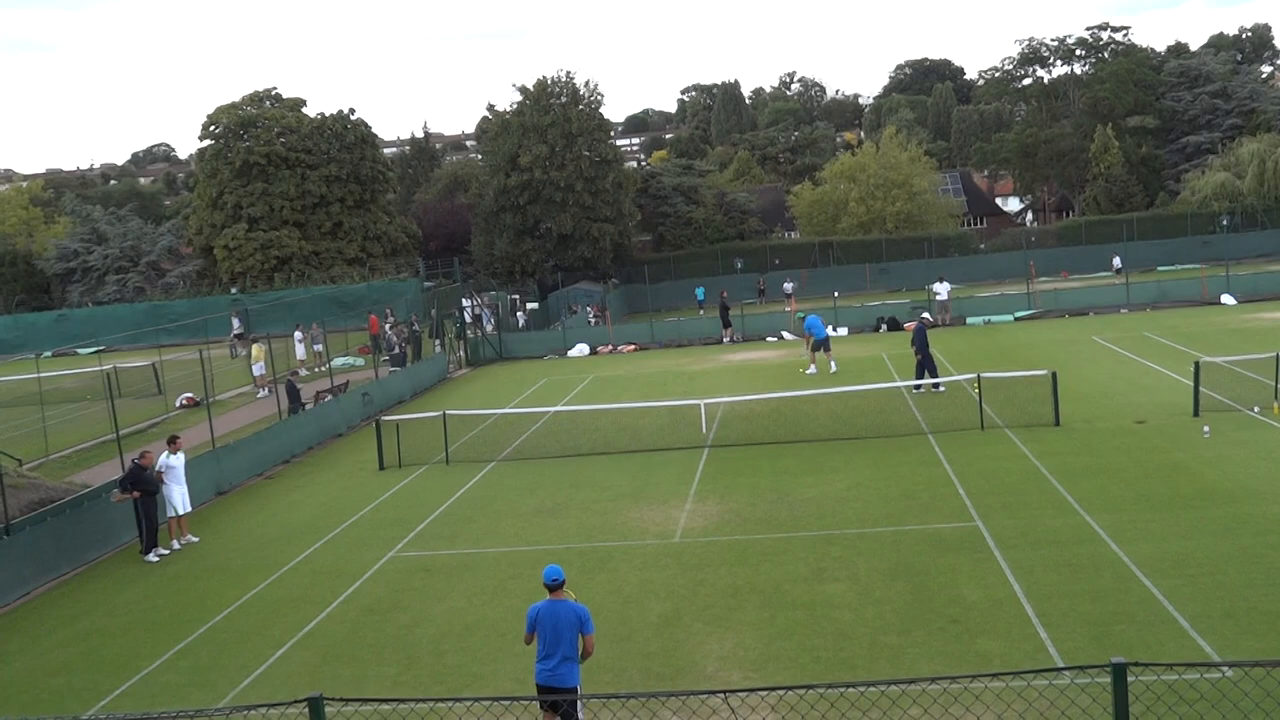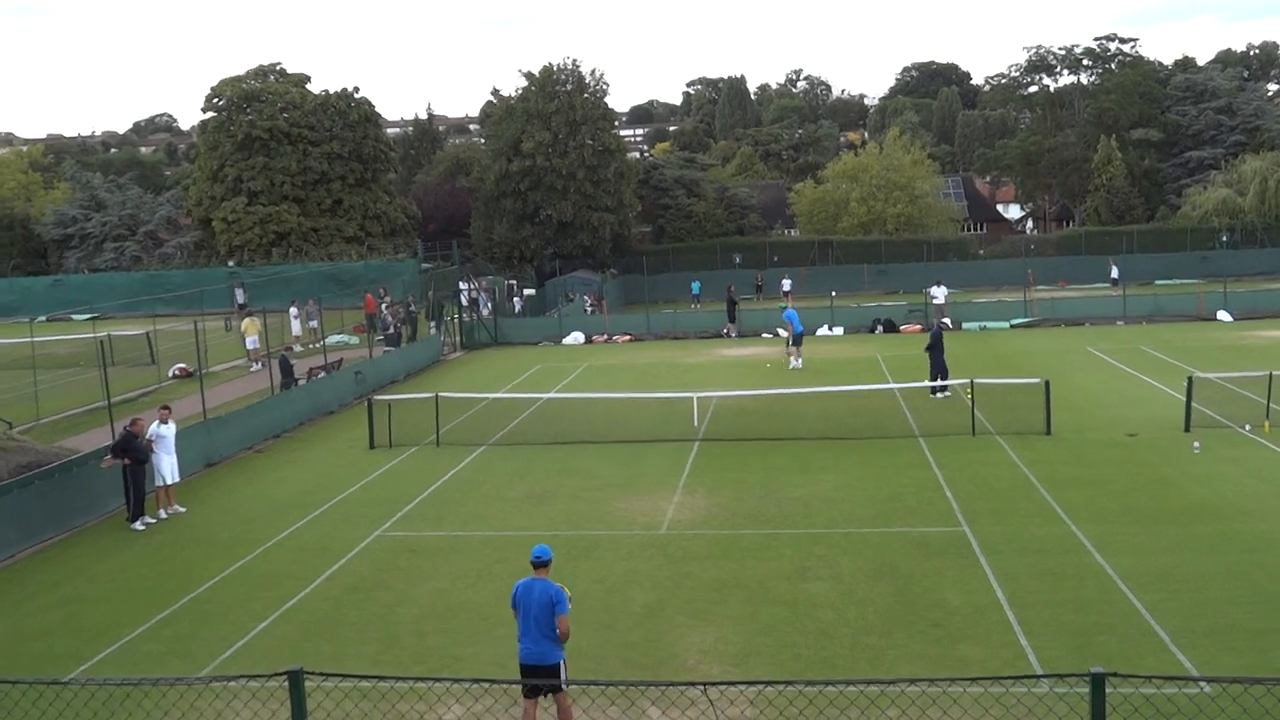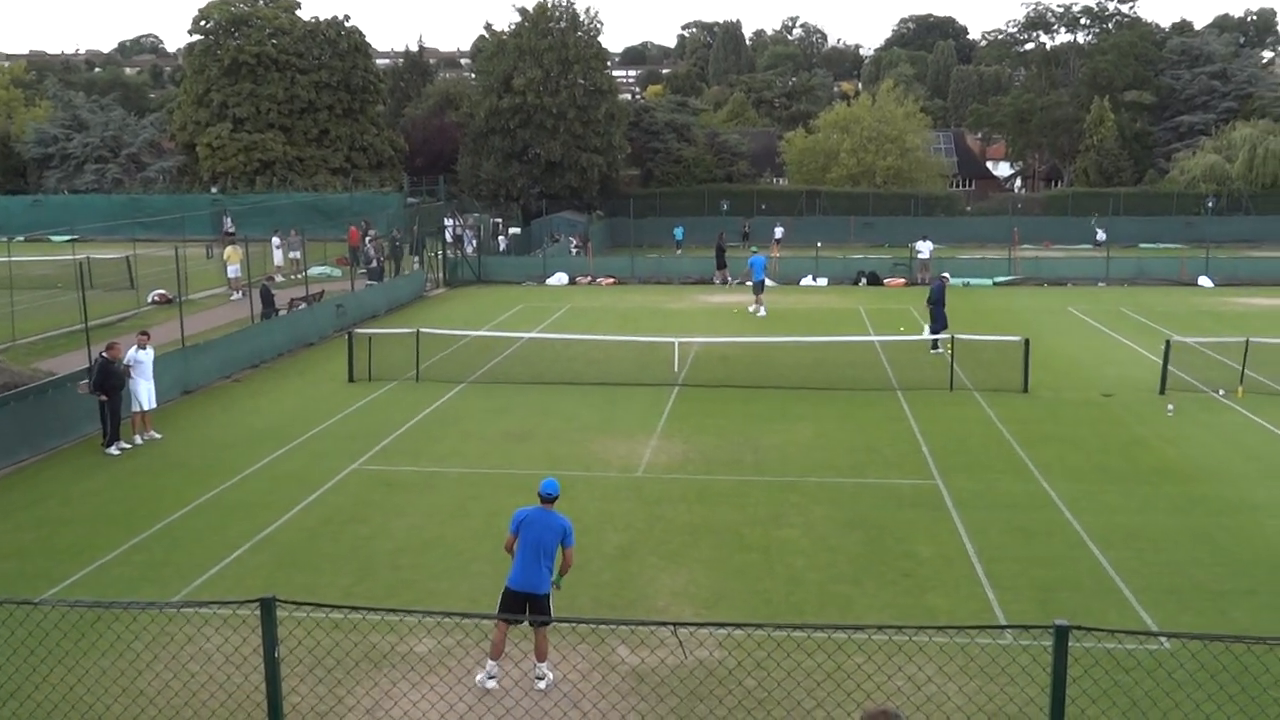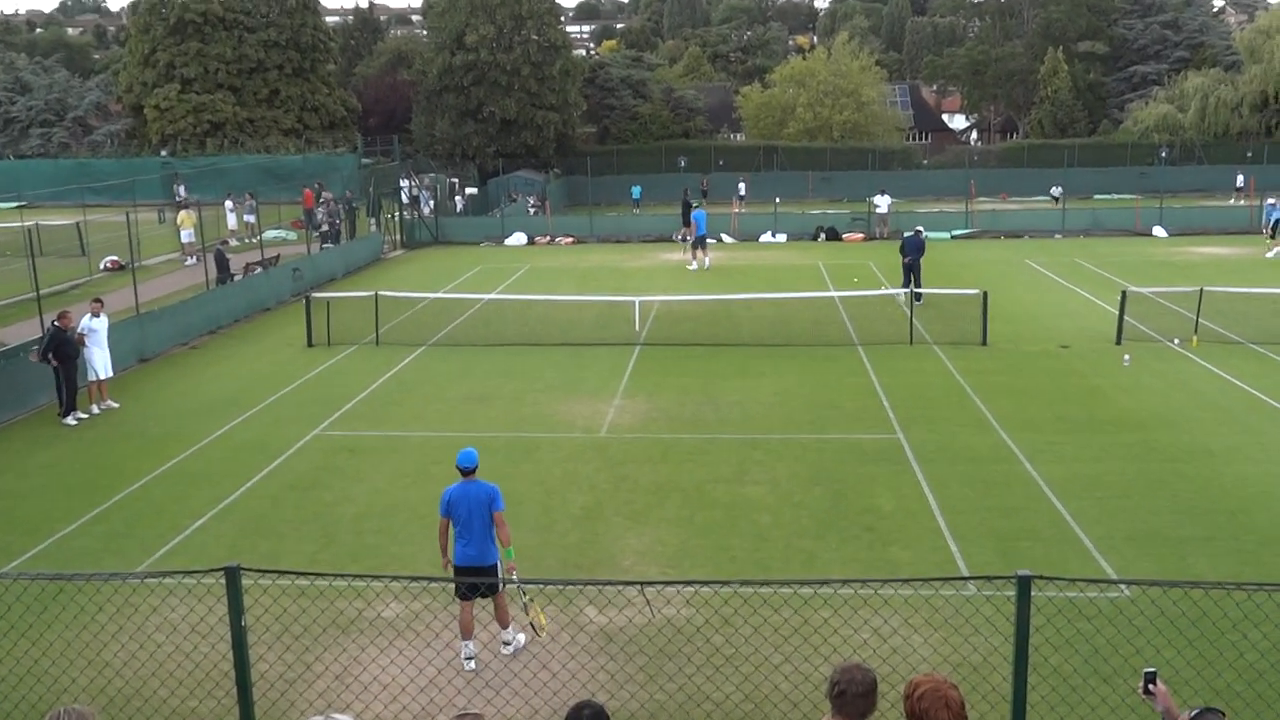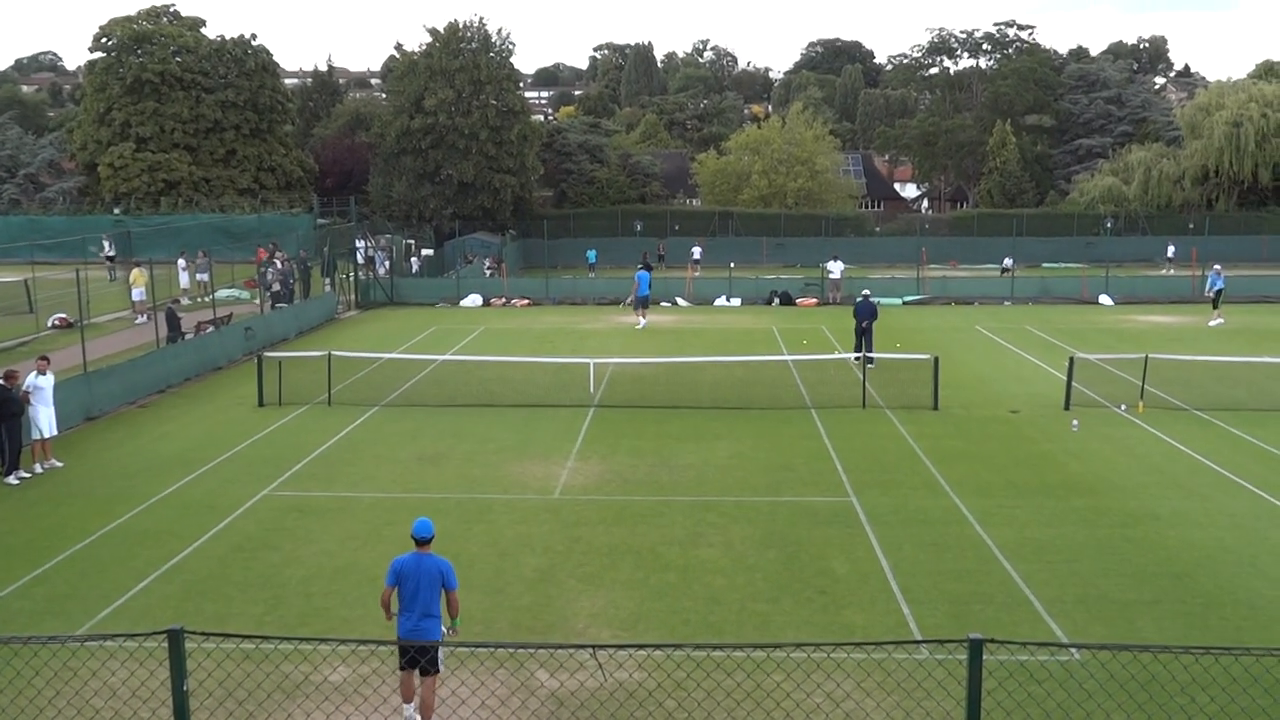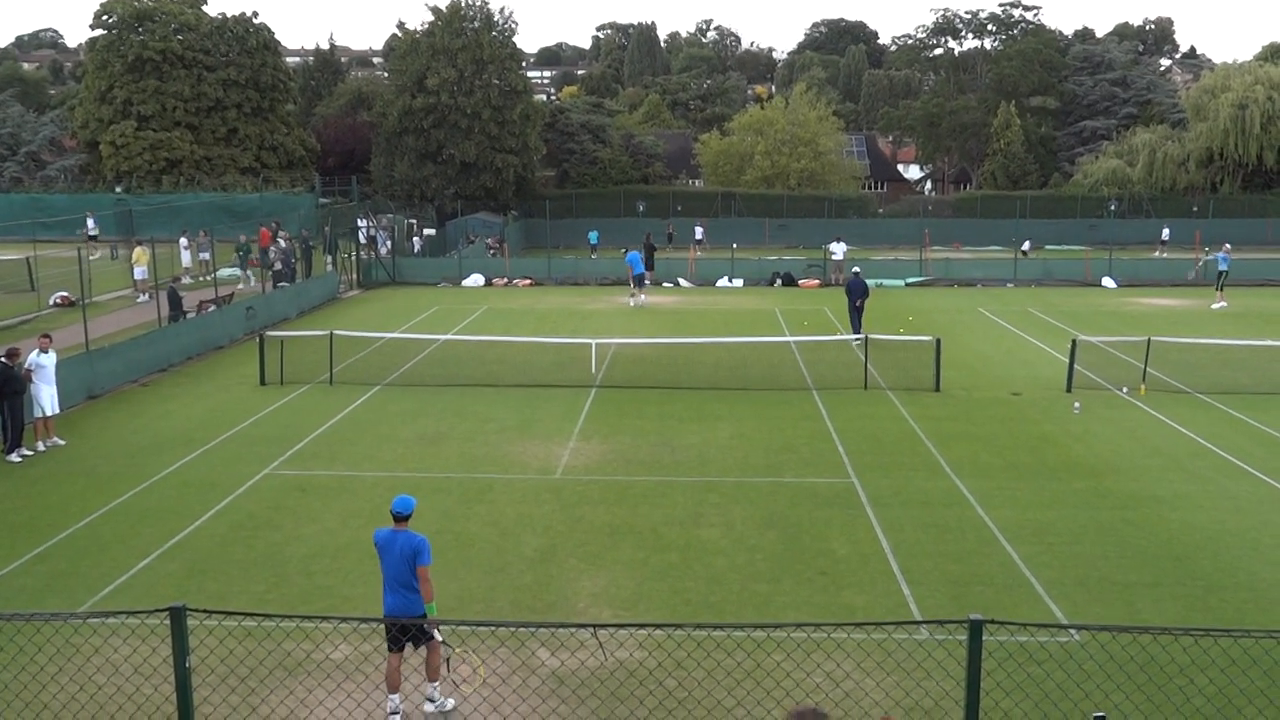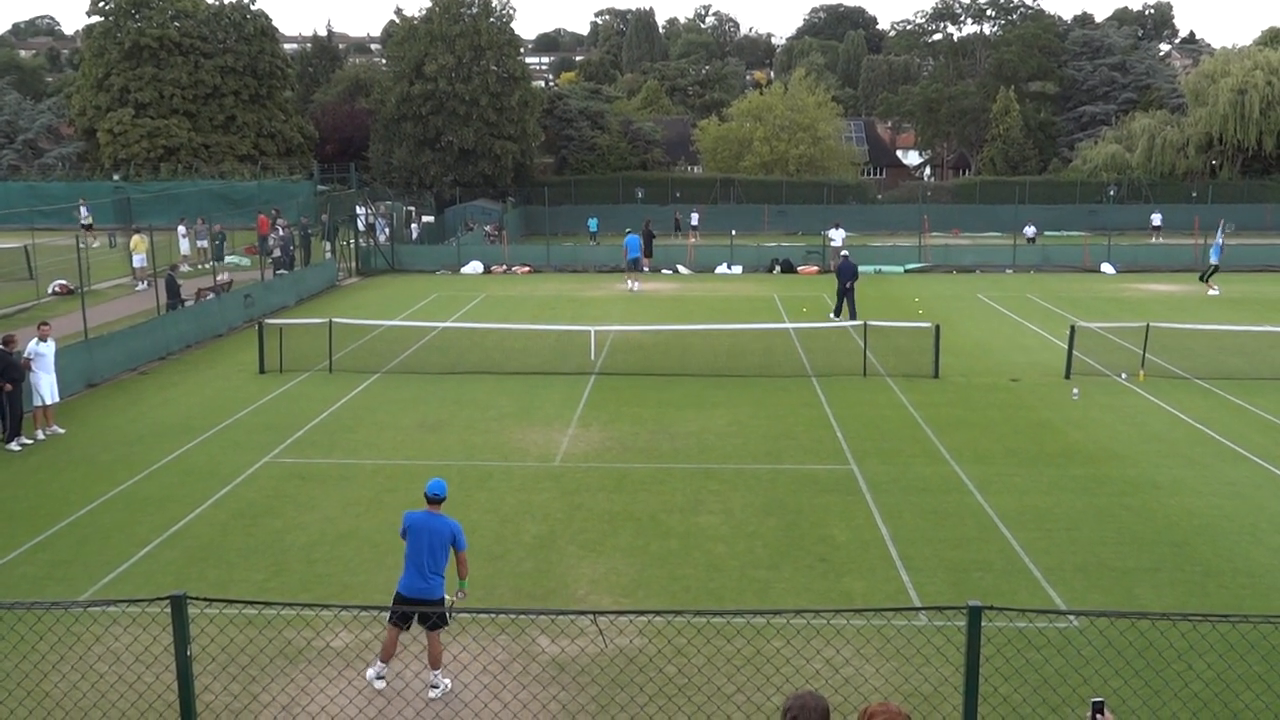
dt=0.7s
person 1, frame 1
left shoulder: (535, 610)
right shoulder: (580, 611)
left elbow: (527, 641)
right elbow: (590, 648)
left hip: (543, 677)
right hip: (568, 678)
person 1, frame 2
left shoulder: (518, 587)
right shoulder: (556, 591)
right elbow: (564, 630)
right wrist: (561, 643)
left hip: (526, 655)
right hip: (551, 656)
left knee: (529, 703)
right knee: (561, 699)
person 1, frame 3
left shoulder: (522, 515)
right shoulder: (564, 524)
left elbow: (508, 546)
right elbow: (568, 560)
right wrist: (558, 579)
left hip: (516, 583)
right hip: (542, 587)
left knee: (501, 626)
right knee: (541, 631)
left ankle: (490, 674)
right ankle: (541, 676)
person 1, frame 4
left shoulder: (448, 493)
right shoulder: (491, 490)
left elbow: (443, 529)
right elbow: (500, 524)
left wrist: (444, 555)
right wrist: (509, 555)
left hip: (462, 559)
right hip: (488, 558)
left knee: (466, 606)
right knee: (499, 599)
left ankle: (468, 654)
right ankle: (508, 640)
person 1, frame 5
left shoulder: (398, 563)
right shoulder: (443, 566)
left elbow: (385, 597)
right elbow: (452, 601)
left wrist: (388, 613)
right wrist: (454, 623)
left hip: (405, 631)
right hip: (430, 633)
left knee: (406, 673)
right knee: (428, 682)
person 1, frame 6
left shoulder: (379, 536)
right shoulder: (419, 542)
right elbow: (424, 579)
right wrist: (431, 612)
left hip: (391, 610)
right hip: (416, 609)
left knee: (394, 658)
right knee: (433, 648)
left ankle: (394, 708)
right ankle: (434, 699)
person 1, frame 7
left shoulder: (410, 518)
right shoulder: (453, 527)
right elbow: (462, 561)
right wrist: (463, 586)
left hip: (407, 589)
right hip: (434, 592)
left knee: (393, 631)
right knee: (434, 637)
left ankle: (378, 674)
right ankle: (436, 684)
